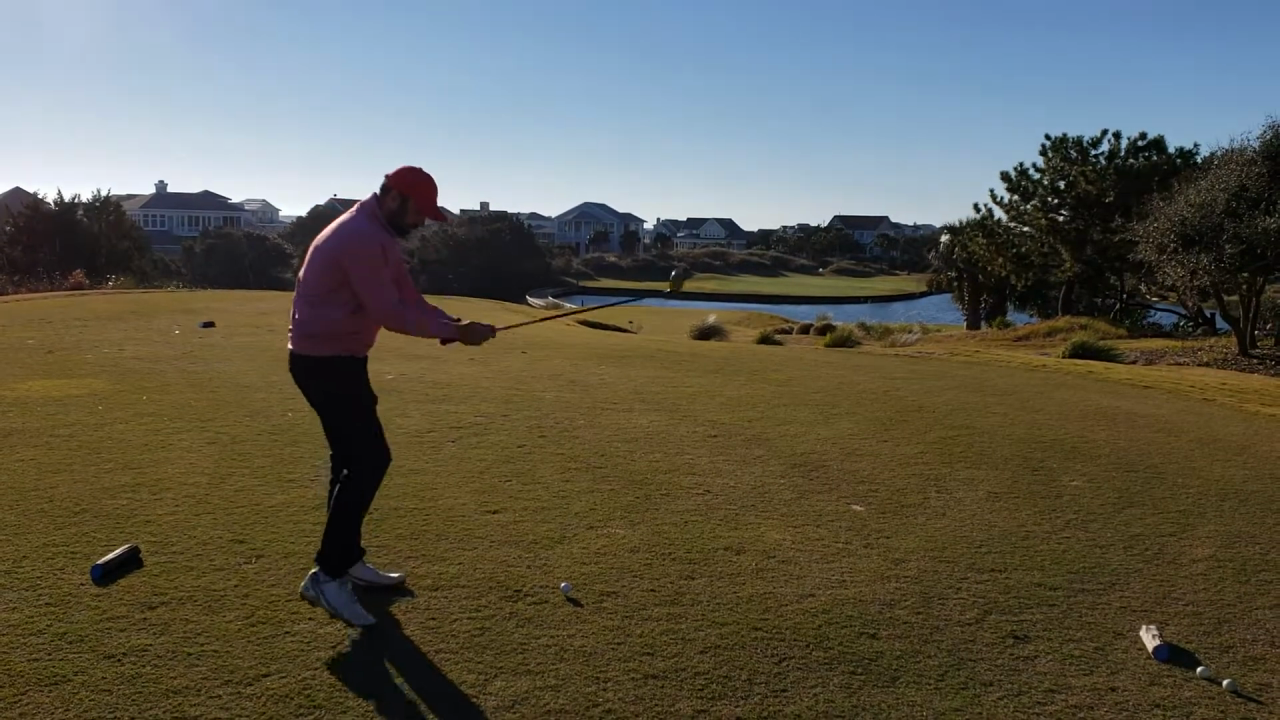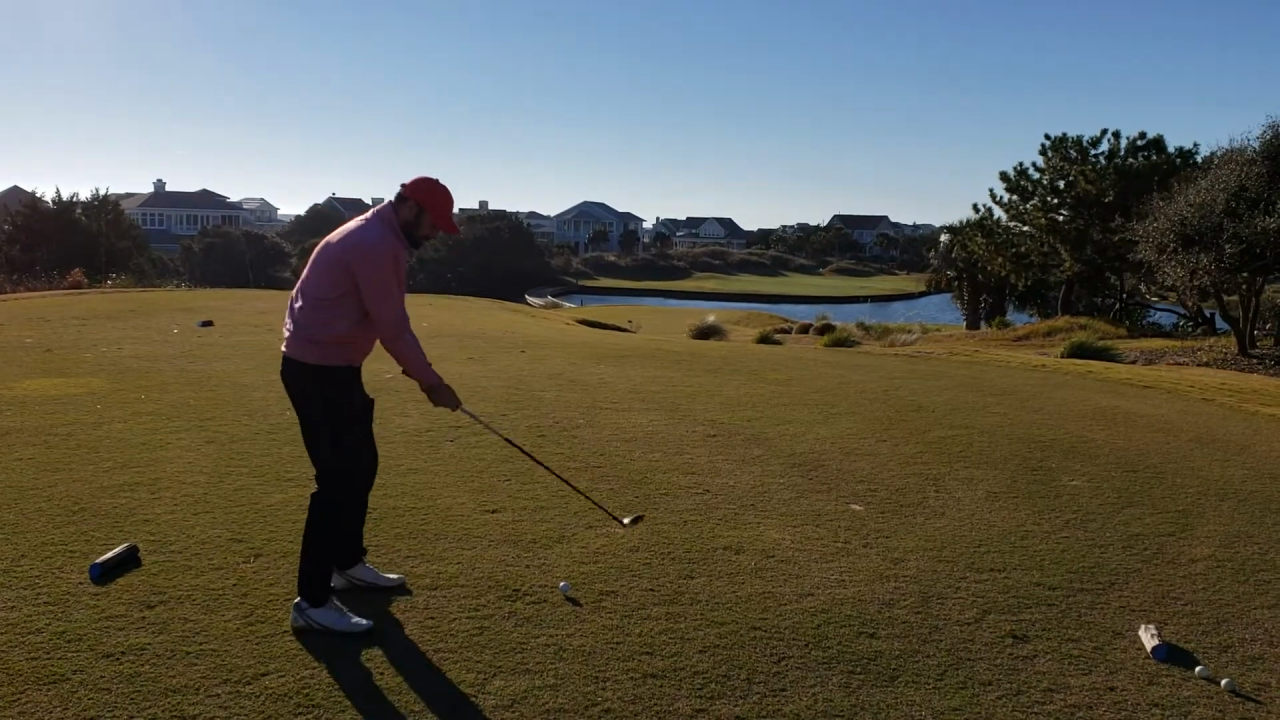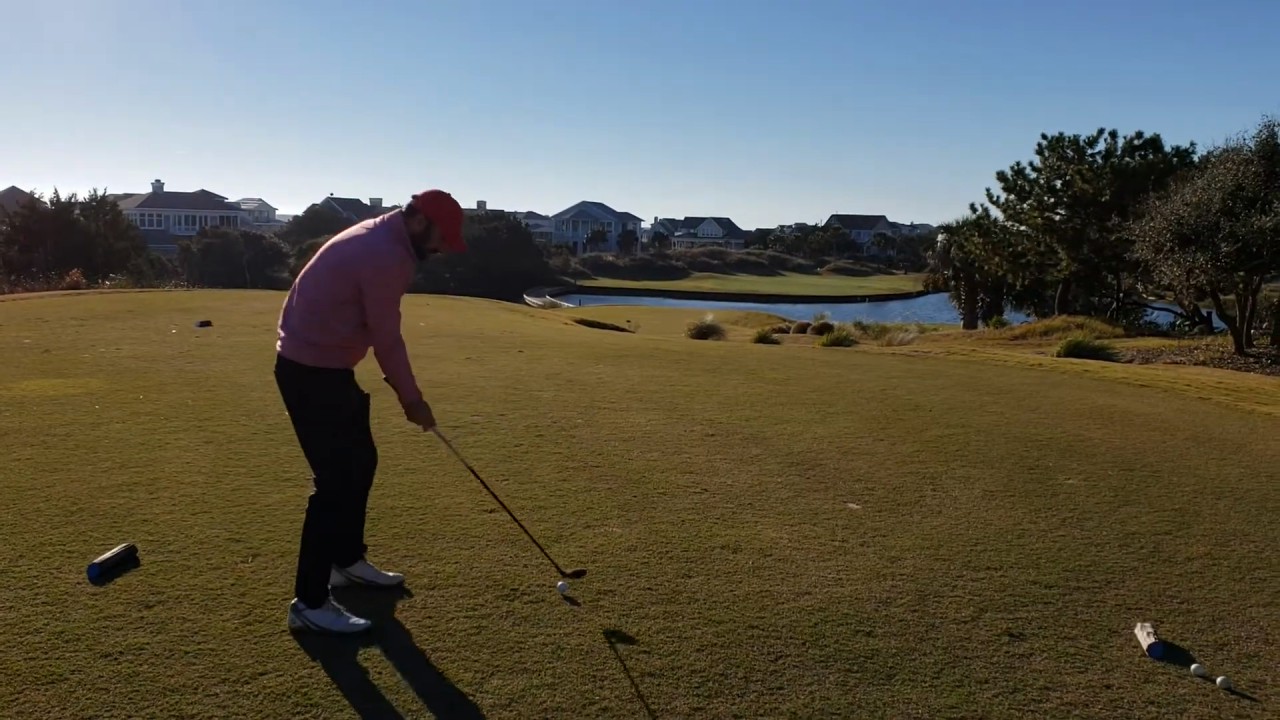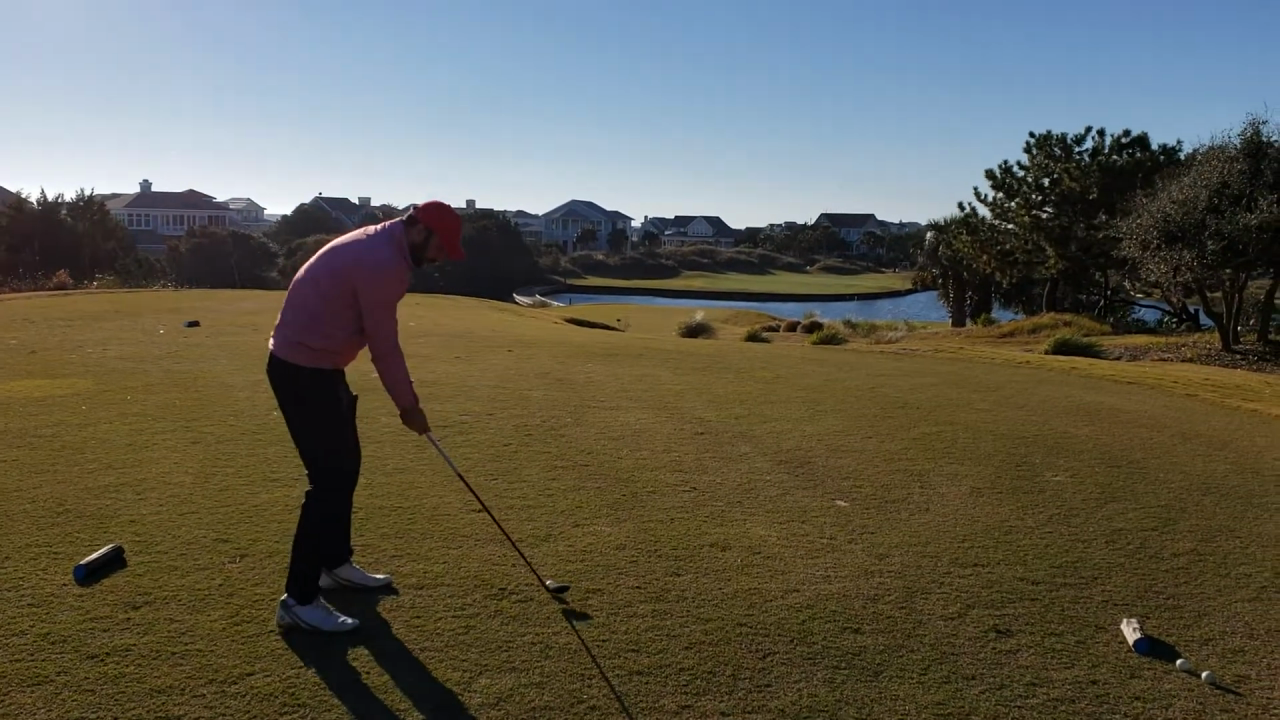
dt=0.3s
person 1, frame 1
left shoulder: (377, 235)
right shoulder: (359, 238)
left elbow: (407, 298)
right elbow: (390, 314)
left wrist: (456, 325)
right wrist: (452, 331)
left hip: (337, 359)
right hip: (324, 363)
left knee: (356, 461)
right knee: (367, 461)
left ankle: (346, 562)
right ankle: (326, 577)
person 1, frame 2
left shoulder: (380, 240)
right shoulder: (373, 244)
left elbow: (394, 320)
right elbow: (391, 330)
left wrist: (427, 374)
right wrist: (428, 381)
left hip: (333, 366)
right hip: (317, 369)
left knee: (360, 467)
right knee: (338, 480)
left ankle: (347, 563)
right ankle: (311, 601)
person 1, frame 3
left shoulder: (380, 241)
right shoulder: (384, 255)
left elbow: (381, 333)
right elbow: (386, 339)
left wrist: (406, 391)
right wrist: (412, 398)
left hip: (325, 365)
right hip: (311, 371)
left knee: (359, 462)
right knee: (337, 479)
left ankle: (347, 561)
right ankle: (309, 602)
person 1, frame 4
left shoulder: (379, 248)
right shoulder: (381, 263)
left elbow: (381, 341)
right elbow: (384, 345)
left wrist: (405, 394)
right wrist: (409, 405)
left hip: (314, 363)
right hip: (302, 368)
left knee: (344, 465)
right knee: (331, 476)
left ankle: (334, 563)
right ankle: (299, 599)
